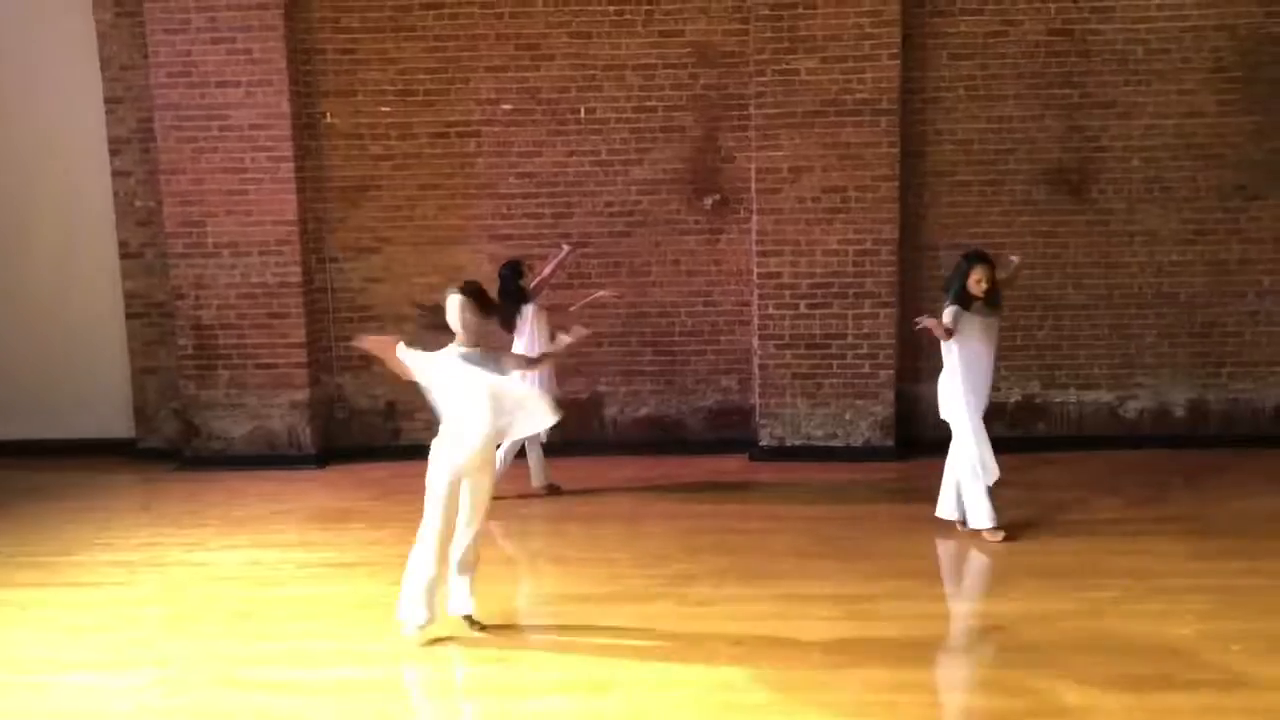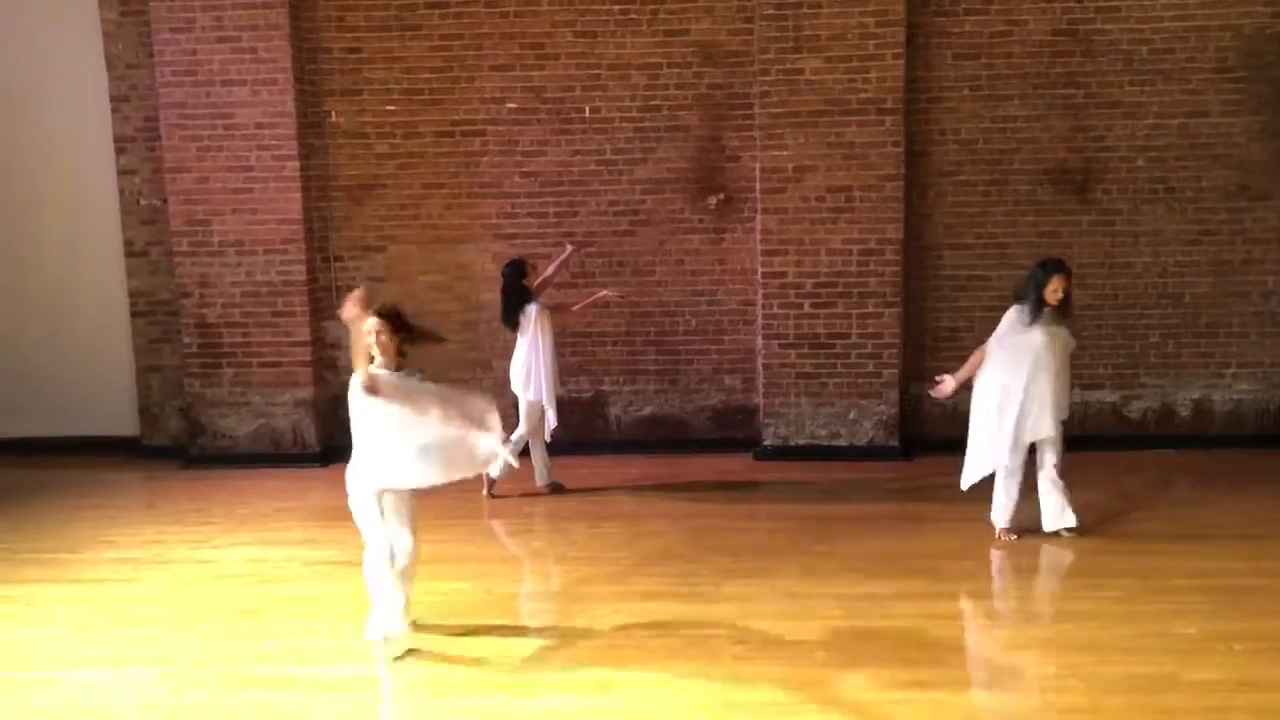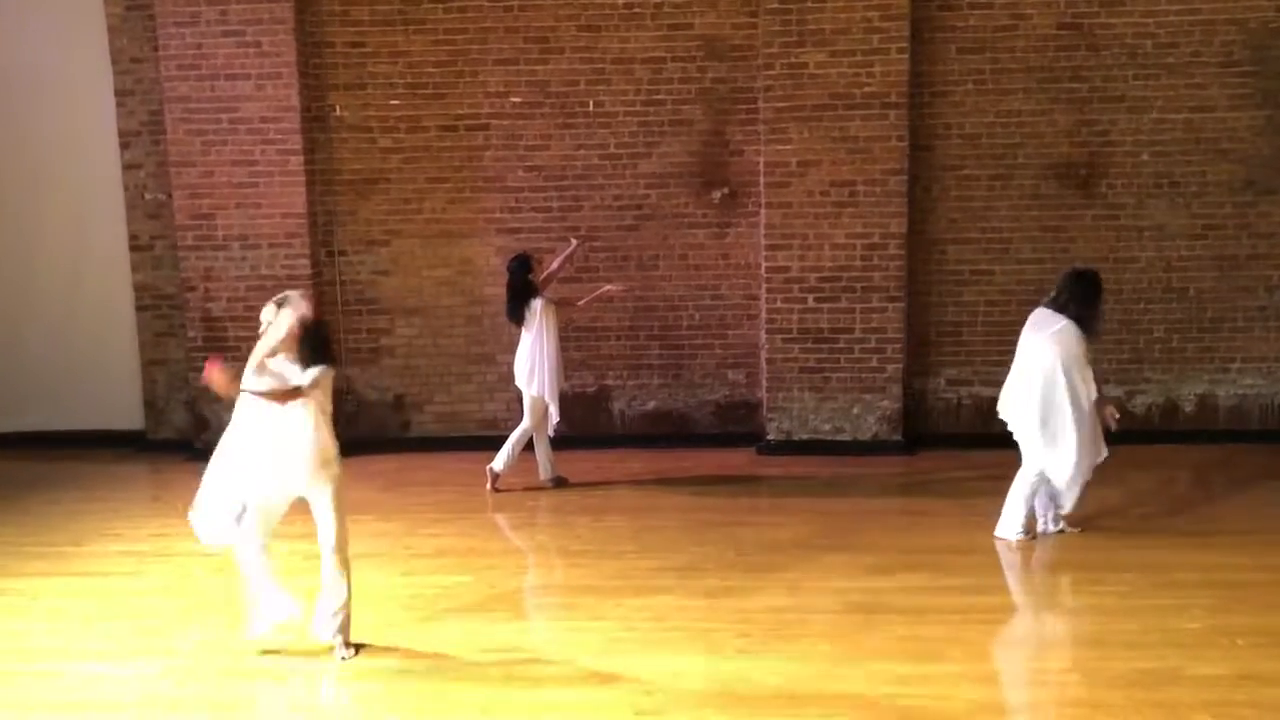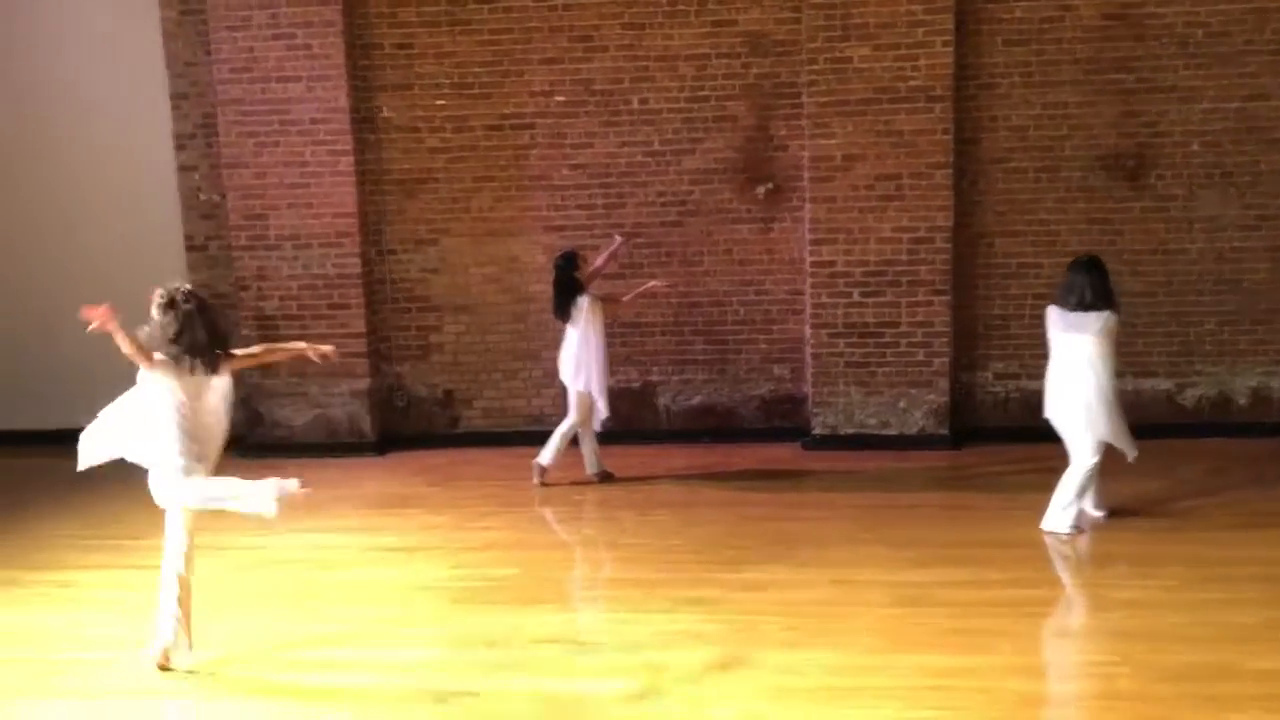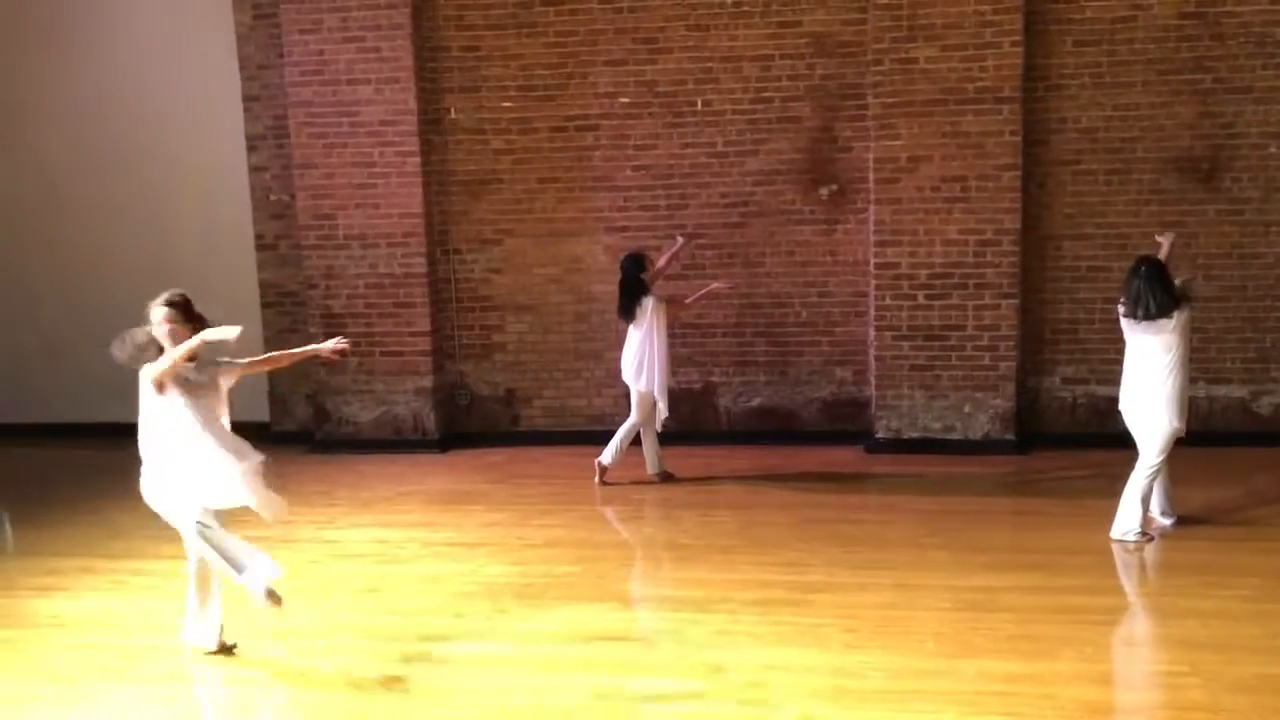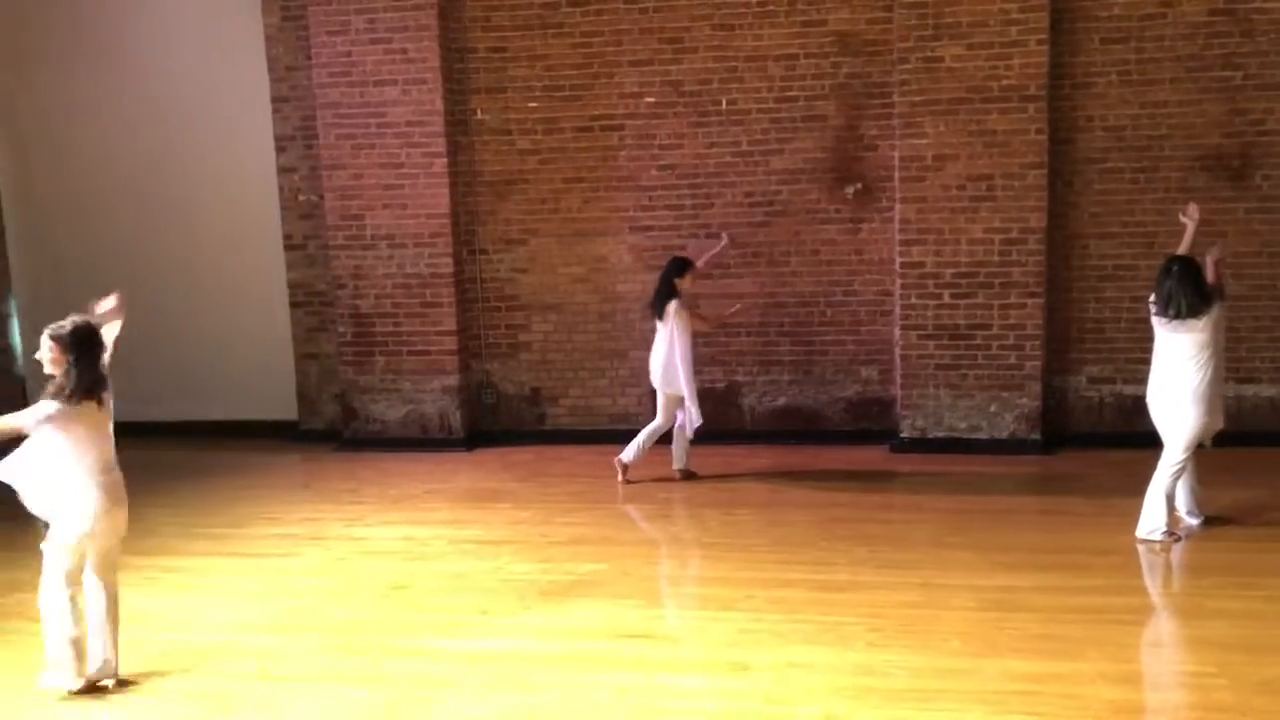
dt=0.7s
person 1, frame 1
left shoulder: (493, 356)
right shoulder: (443, 358)
left elbow: (530, 364)
right elbow: (409, 368)
left wrist: (562, 344)
right wrist: (389, 348)
left hip: (482, 457)
right hip: (451, 456)
left knee: (469, 534)
right knee: (434, 533)
left ankle: (461, 605)
right ankle: (416, 611)
person 1, frame 2
left shoulder: (408, 378)
right shoulder: (366, 379)
left elbow: (443, 410)
right elbow: (362, 369)
right wrist: (355, 324)
left hip: (397, 480)
right hip: (366, 478)
left knee: (405, 551)
right knee: (380, 553)
left ankle: (383, 621)
right ankle: (388, 628)
person 1, frame 3
left shoulder: (319, 372)
right shoulder: (267, 369)
left elbow: (287, 395)
right elbow: (254, 363)
left wrist: (239, 390)
right wrist: (284, 325)
left hip: (320, 471)
right hip: (275, 472)
left knee: (333, 550)
right knee: (247, 540)
left ankle: (336, 631)
right ankle: (270, 609)
person 1, frame 4
left shoulder: (165, 365)
right shoulder: (216, 362)
left elbow: (139, 353)
right elbow: (266, 352)
left wrist: (114, 326)
right wrist: (304, 348)
left hip: (174, 463)
right hip: (195, 467)
right knee: (176, 559)
left ankle: (267, 493)
right ankle: (168, 645)
person 1, frame 5
left shoulder: (210, 370)
right shoulder: (153, 374)
left elbow: (261, 362)
right elbow: (168, 362)
left wrist: (313, 348)
right wrist: (203, 336)
left hip: (205, 477)
right hip: (170, 476)
left knee: (203, 554)
right knee: (198, 524)
left ankle: (206, 636)
right ankle: (256, 574)
person 1, frame 6
left shoulder: (60, 407)
right shoulder: (96, 390)
right elbow: (107, 348)
right wrist: (110, 318)
left hip: (82, 507)
right hip: (108, 502)
left knee: (57, 589)
right knee: (102, 582)
left ankle: (74, 671)
right ankle: (104, 666)
person 2, frame 1
left shoulder: (987, 308)
right shoulder: (955, 311)
left elbow: (997, 287)
right elbow: (948, 332)
left wrist: (1012, 273)
right wrist: (938, 327)
left hip: (976, 392)
right hip: (959, 392)
left knee: (962, 452)
right knee: (972, 452)
left ankle: (951, 511)
right ankle: (983, 520)
person 2, frame 2
left shoulder: (1058, 318)
right shoulder: (1019, 315)
right elbow: (987, 351)
right wrist: (956, 379)
left hip: (1049, 404)
right hip: (1020, 403)
left knee: (1051, 461)
right knee: (1012, 460)
left ankle: (1057, 520)
right ankle: (1002, 521)
person 2, frame 3
left shoulder: (1040, 315)
right shoulder: (1070, 330)
right elbow: (1083, 377)
right wrist: (1101, 405)
left hip: (1023, 399)
right hip: (1036, 406)
left knee: (1047, 464)
right knee: (1036, 466)
left ankle: (1050, 521)
right ankle: (1010, 527)
person 2, frame 4
left shoulder: (1054, 314)
right shoulder: (1107, 319)
left hip: (1060, 398)
right hip: (1090, 400)
left knee: (1083, 455)
right knee: (1087, 459)
left ankle: (1090, 505)
right ankle: (1059, 519)
person 2, frame 5
left shoulder: (1126, 314)
right shoulder: (1178, 317)
left elbow: (1145, 284)
right elbow: (1179, 293)
left wrist: (1164, 249)
right wrist: (1176, 284)
left hip: (1134, 401)
right hip: (1162, 404)
left knee: (1155, 457)
right knee: (1150, 463)
left ankle: (1162, 513)
right ankle: (1126, 527)
person 2, frame 6
left shoulder: (1157, 310)
right shoulder: (1208, 315)
left elbow: (1175, 270)
right elbow: (1216, 290)
left wrist: (1191, 227)
right wrist: (1213, 265)
left hip: (1160, 397)
right hip: (1190, 401)
left knee: (1182, 454)
right knee: (1175, 460)
left ankle: (1189, 512)
right ankle: (1152, 526)
person 3, frame 1
left shoulder: (529, 305)
right shoulder: (525, 302)
left elbow: (565, 310)
right elbow: (546, 276)
left wrist: (595, 297)
right wrist: (566, 253)
left hip: (531, 373)
right hip: (527, 373)
left knee: (533, 430)
left ankle: (541, 481)
person 3, frame 2
left shoulder: (534, 305)
right shoulder: (529, 302)
left elbow: (569, 309)
right elbow: (550, 274)
left wrist: (598, 297)
right wrist: (569, 253)
left hip: (534, 372)
right hip: (530, 373)
left knee: (537, 429)
right knee: (526, 429)
left ankle: (545, 479)
right ankle: (492, 474)
person 3, frame 3
left shoulder: (537, 300)
right shoulder: (535, 299)
left elbow: (569, 297)
right elbow: (559, 278)
right wrist: (574, 249)
left hip: (537, 366)
right hip: (534, 367)
left knee: (540, 423)
right knee: (530, 424)
left ankle: (549, 473)
right ankle: (496, 468)
person 3, frame 4
left shoulder: (580, 297)
right shoulder: (584, 300)
right elbow: (614, 290)
left hip: (581, 363)
right hip: (581, 364)
left knee: (586, 418)
right knee: (576, 418)
left ankle: (595, 468)
right ankle: (543, 462)
person 3, frame 5
left shoulder: (637, 295)
right shoulder: (651, 303)
left elbow: (662, 267)
right elbow: (684, 304)
left wrist: (679, 247)
right wrist: (711, 288)
left hip: (640, 363)
right hip: (643, 366)
left knee: (648, 419)
right knee: (638, 419)
left ankle: (656, 468)
right ankle: (605, 461)
person 3, frame 6
left shoulder: (669, 297)
right shoulder: (677, 307)
left elbow: (697, 265)
right elbow: (706, 325)
left wrist: (721, 246)
right wrist: (733, 312)
left hip: (671, 366)
right hip: (671, 368)
left knee: (685, 415)
right knee: (663, 421)
left ankle: (681, 465)
right ankle: (625, 459)
